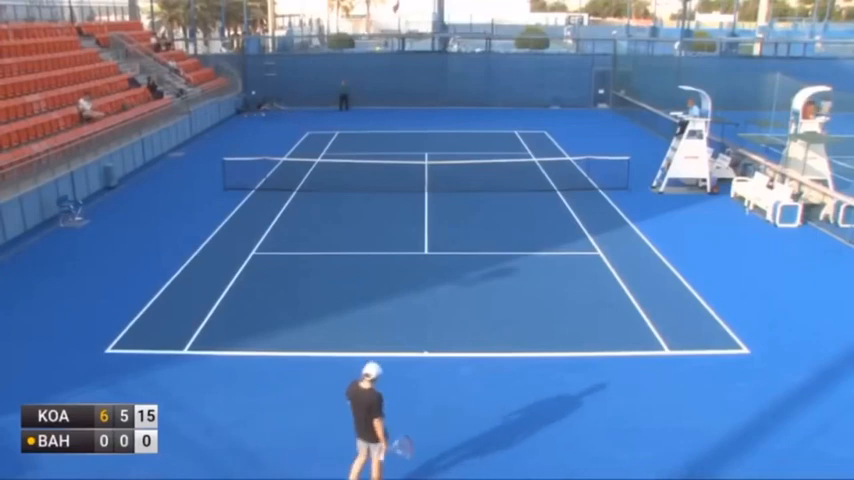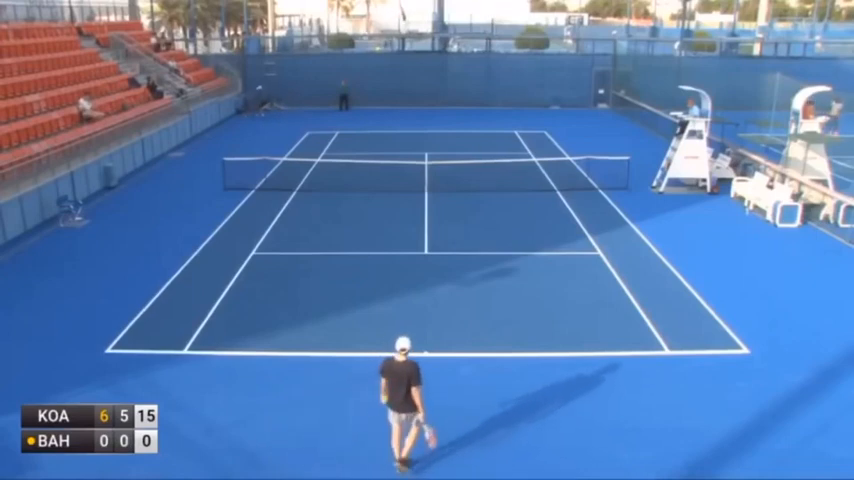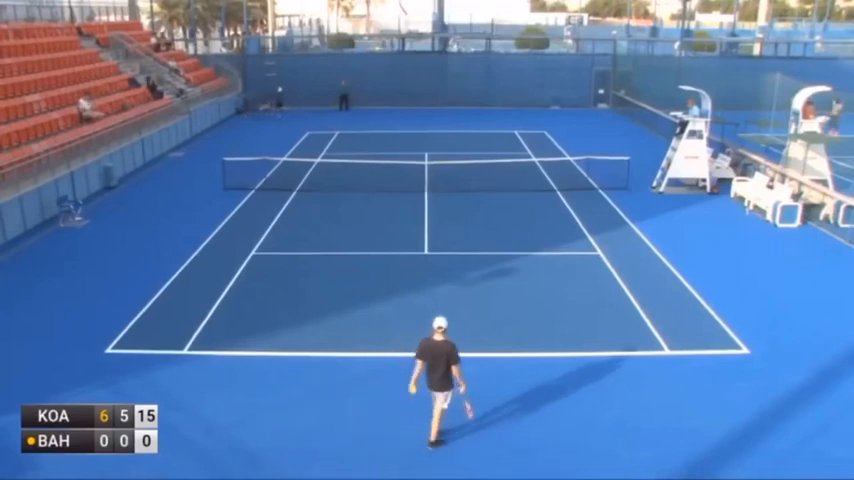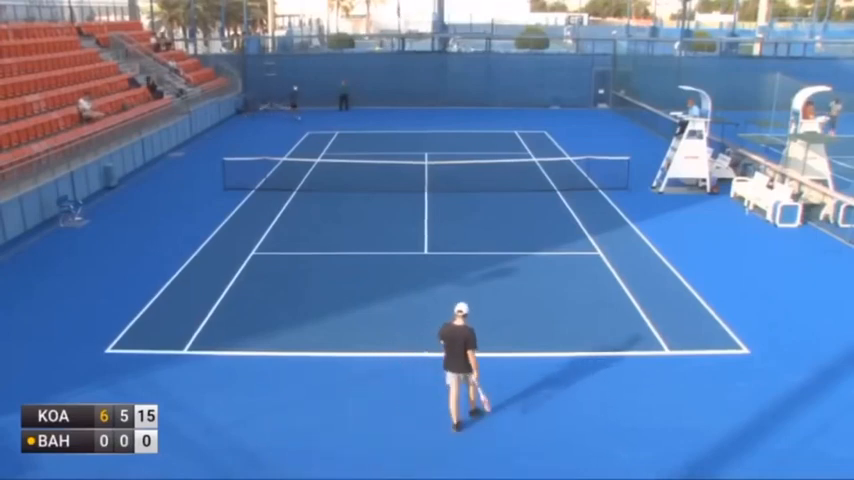
dt=0.7s
person 1, frame 1
left shoulder: (352, 387)
right shoulder: (375, 397)
right elbow: (377, 421)
right wrist: (383, 441)
left hip: (360, 431)
right hip: (374, 435)
left knee: (361, 458)
right knee: (377, 462)
person 1, frame 2
left shoulder: (387, 363)
right shoulder: (413, 367)
left elbow: (384, 381)
right elbow: (415, 390)
left wrist: (384, 394)
right wrist: (421, 410)
left hip: (393, 404)
right hip: (409, 407)
left knee: (396, 431)
right knee: (415, 429)
left ankle: (399, 459)
right ankle: (402, 459)
person 1, frame 3
left shoulder: (424, 343)
right shoulder: (450, 347)
left elbow: (419, 364)
right elbow: (455, 368)
left wrist: (413, 381)
right wrist: (462, 383)
left hip: (430, 382)
right hip: (444, 385)
left knee: (436, 406)
right knee: (438, 412)
left ankle: (435, 431)
right ankle: (433, 440)
person 1, frame 4
left shoulder: (445, 328)
right shoulder: (469, 331)
left elbow: (442, 341)
right elbow: (471, 354)
right wrist: (476, 371)
left hip: (450, 366)
right hip: (465, 367)
left knee: (453, 393)
right knee: (472, 385)
left ankle: (455, 423)
right ankle: (473, 410)
